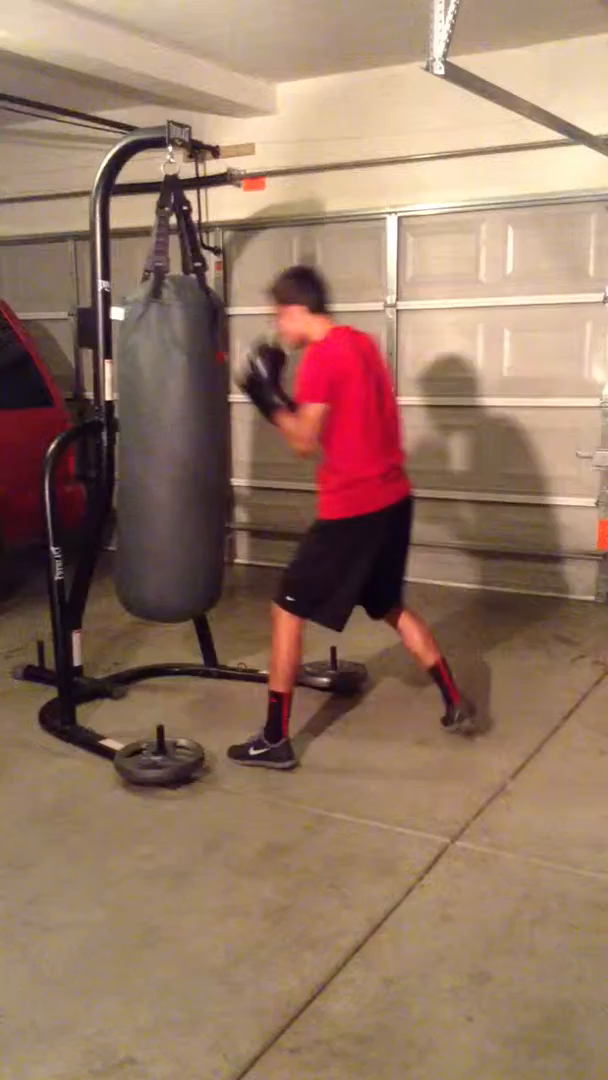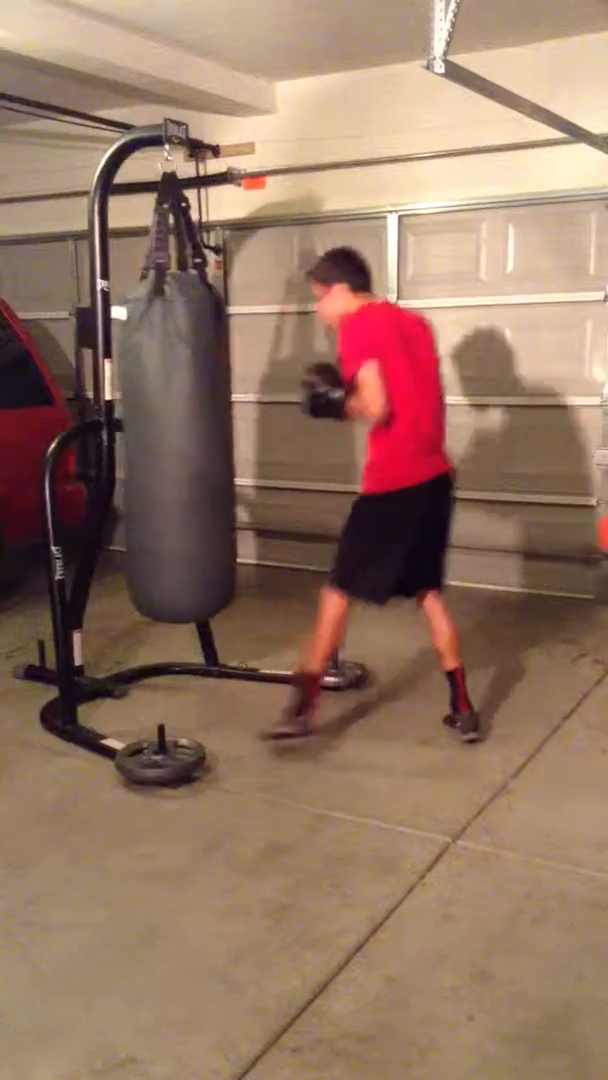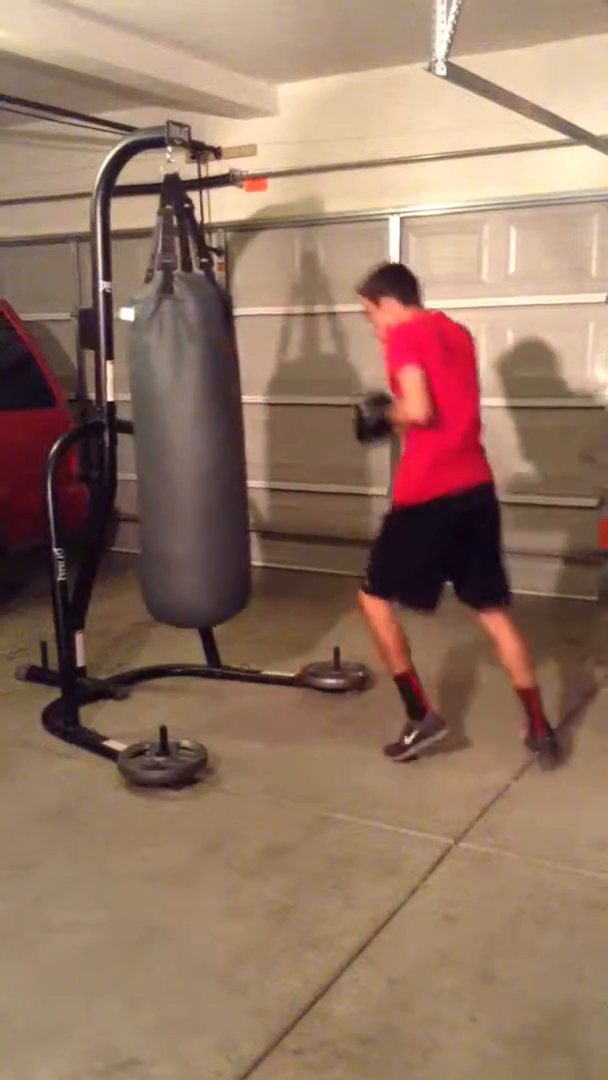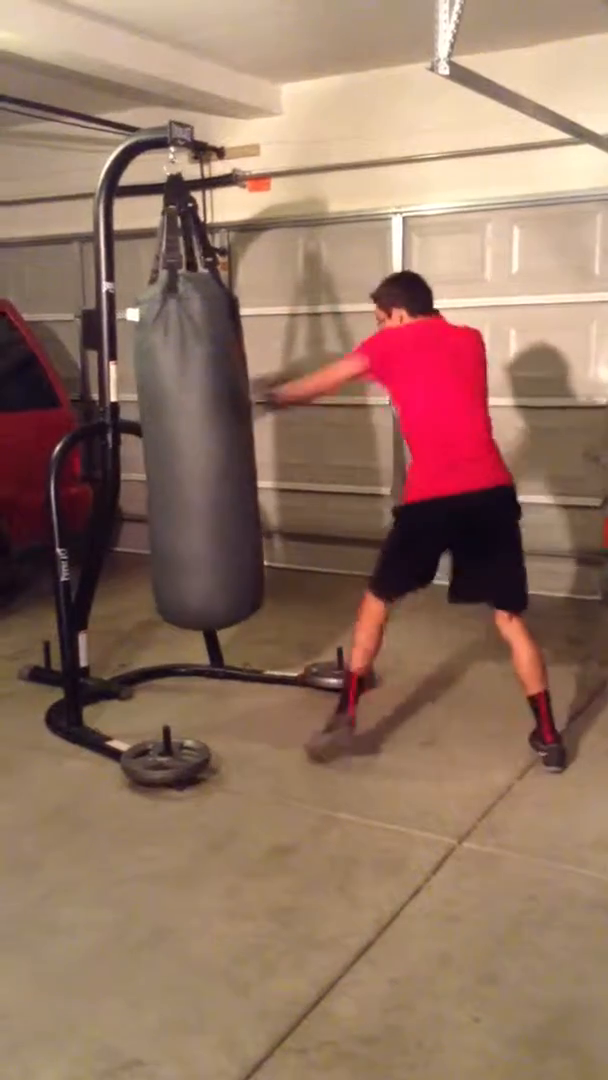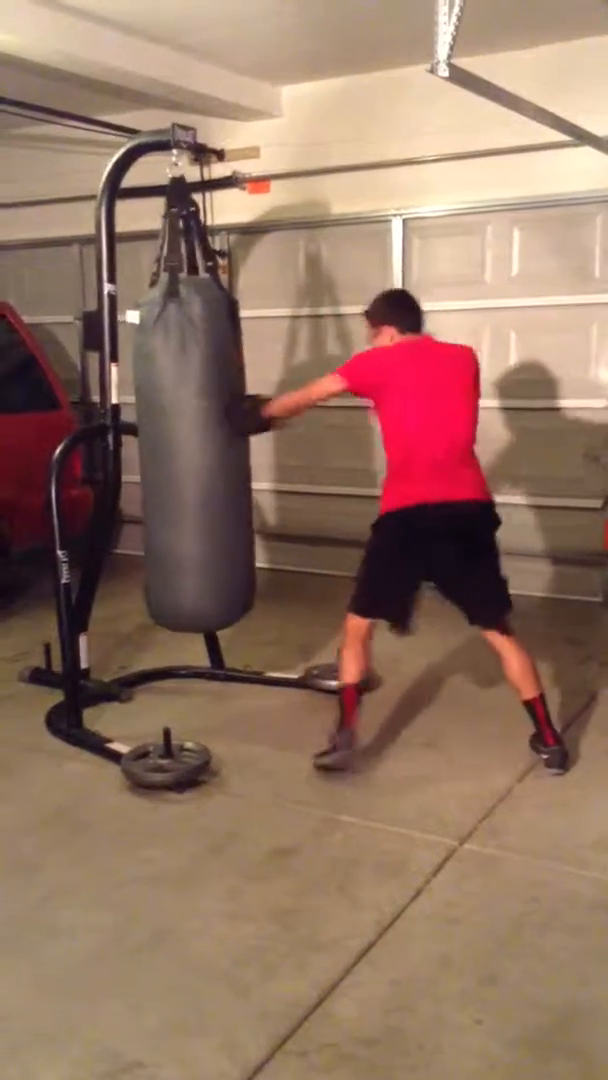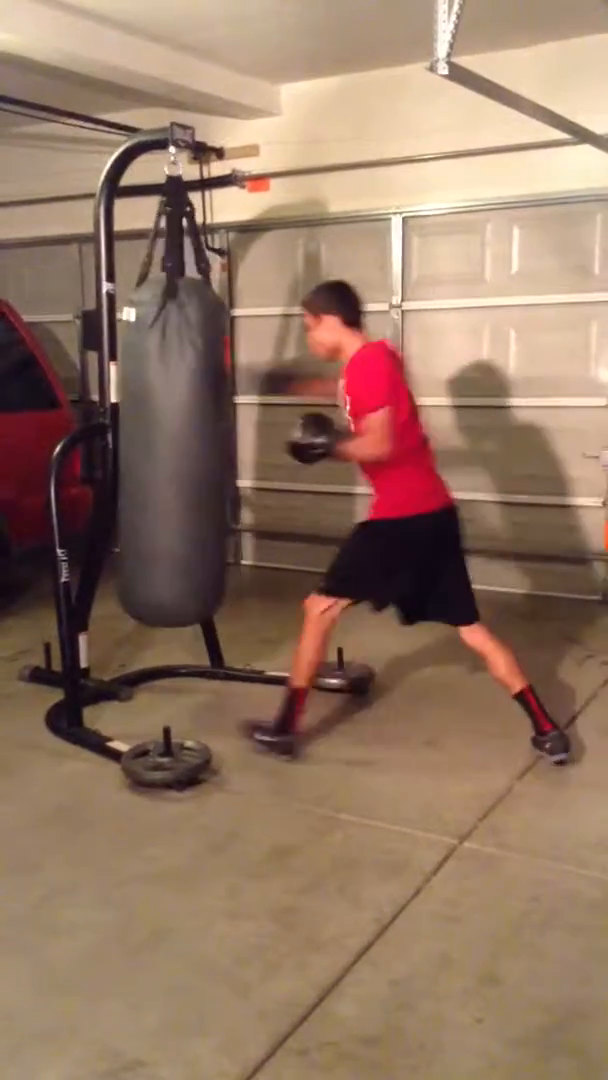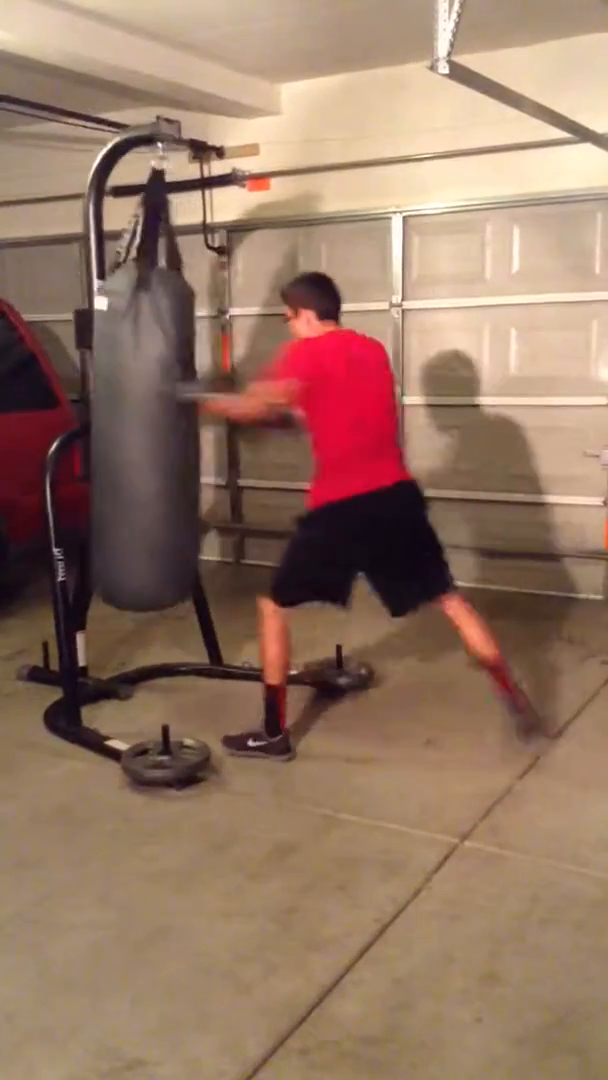
dt=0.2s
person 1, frame 1
left shoulder: (319, 357)
right shoulder: (362, 344)
left elbow: (303, 441)
left wrist: (268, 399)
right wrist: (285, 396)
left hip: (352, 512)
right hip: (394, 500)
left knee: (289, 612)
right knee: (392, 607)
left ankle: (274, 739)
right ankle: (457, 705)
person 1, frame 2
left shoulder: (358, 325)
right shoulder: (414, 322)
left elbow: (376, 408)
left wrist: (336, 401)
left hip: (393, 486)
right hip: (435, 476)
left knee: (338, 596)
right knee: (427, 592)
left ankle: (301, 710)
right ankle: (463, 711)
person 1, frame 3
left shoulder: (405, 334)
right shoulder: (458, 333)
left elbow: (420, 410)
left wrist: (382, 416)
left hip: (423, 497)
right hip: (475, 489)
left knee: (374, 599)
right knee: (492, 614)
left ankle: (421, 716)
right ankle: (541, 733)
person 1, frame 4
left shoulder: (391, 342)
right shoulder: (471, 340)
left elbow: (325, 381)
left wrist: (278, 394)
left hip: (431, 498)
right hip: (493, 492)
left knee: (377, 603)
right knee: (509, 617)
left ankle: (344, 720)
right ankle: (548, 737)
person 1, frame 5
left shoulder: (377, 361)
right shoulder: (465, 358)
left elbow: (303, 399)
left wrist: (255, 413)
left hip: (406, 513)
right hip: (469, 508)
left knee: (358, 623)
right knee: (498, 631)
left ankle: (344, 738)
right ankle: (549, 740)
person 1, frame 6
left shoulder: (368, 364)
right shoulder: (377, 357)
left elbow: (379, 447)
left wrist: (328, 445)
left hip: (401, 518)
right hip: (436, 513)
left knee: (320, 609)
right knee: (471, 630)
left ankle: (285, 728)
right ankle: (548, 732)
person 1, frame 7
left shoulder: (307, 352)
right shoulder: (374, 353)
left elbow: (258, 405)
left wrist: (202, 401)
left hip: (340, 507)
right hip: (398, 497)
left knee: (273, 608)
right knee: (447, 601)
left ankle: (274, 734)
right ankle: (513, 697)
